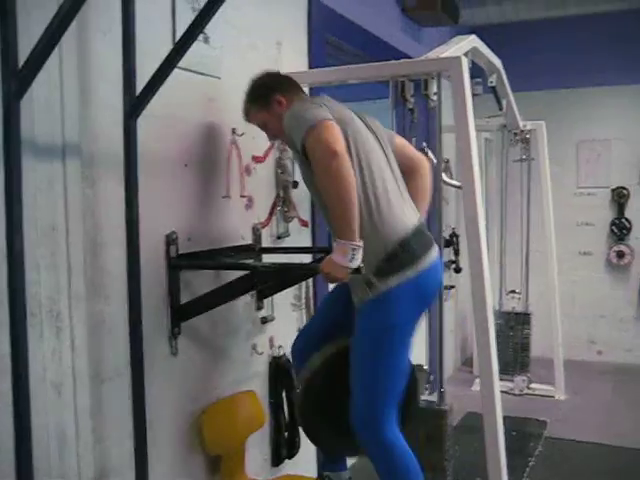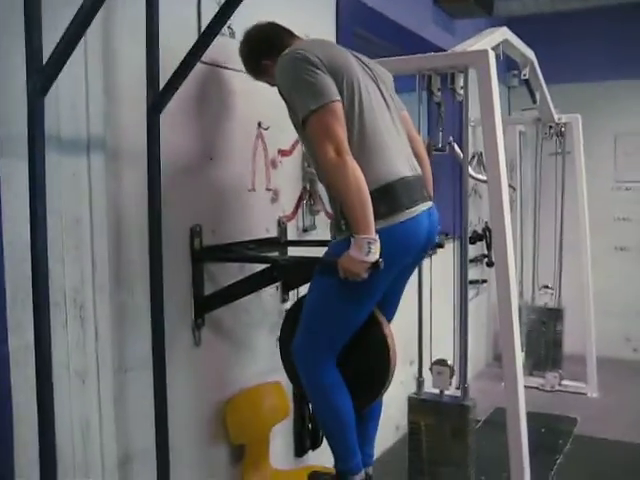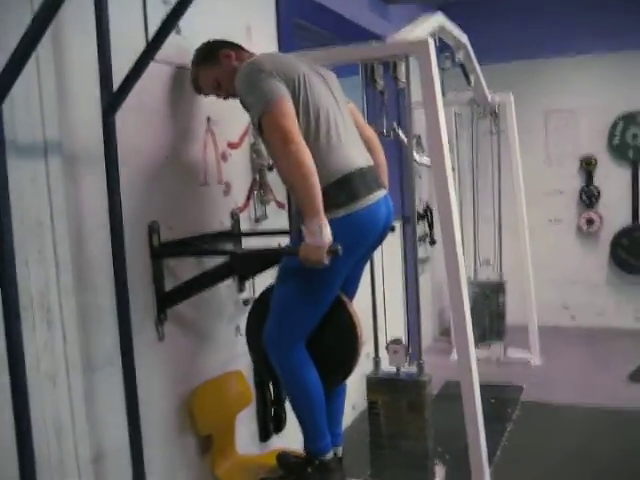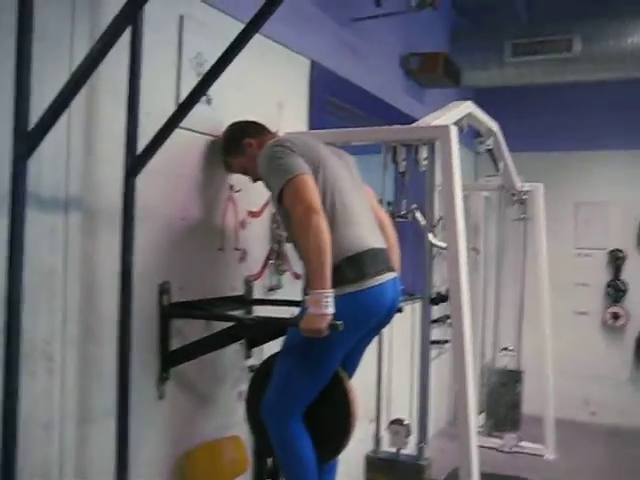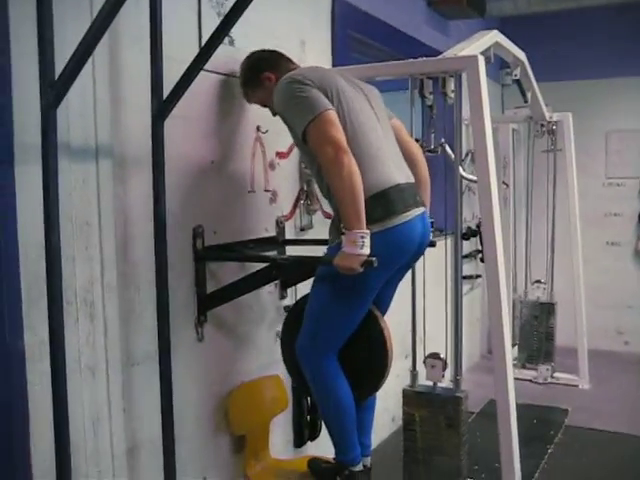
dt=1s
person 1, frame 1
left shoulder: (302, 113)
right shoulder: (353, 117)
left elbow: (332, 154)
right elbow: (420, 166)
left wrist: (346, 246)
left hip: (395, 277)
right hip: (409, 261)
left knee: (372, 423)
right knee: (308, 351)
person 1, frame 2
left shoulder: (296, 62)
right shoulder: (362, 64)
left elbow: (335, 153)
right elbow: (416, 144)
left wrist: (363, 242)
left hip: (383, 225)
right hip: (419, 215)
left knee: (313, 353)
person 1, frame 3
left shoulder: (254, 70)
right shoulder: (307, 69)
left elbow: (290, 144)
right elbow: (368, 135)
left wrist: (315, 229)
left hip: (342, 213)
right hip: (374, 203)
left knee: (283, 340)
person 1, frame 4
left shoulder: (277, 151)
right shoulder: (330, 153)
left elbow: (310, 214)
right elbow: (383, 220)
left wrist: (319, 302)
left hip: (351, 291)
right hip: (385, 285)
left knee: (281, 410)
person 1, frame 5
left shoulder: (292, 86)
right shoulder: (355, 86)
left elbow: (339, 156)
right elbow: (413, 152)
left wrist: (355, 240)
left hip: (379, 229)
right hip: (412, 221)
left knee: (315, 350)
